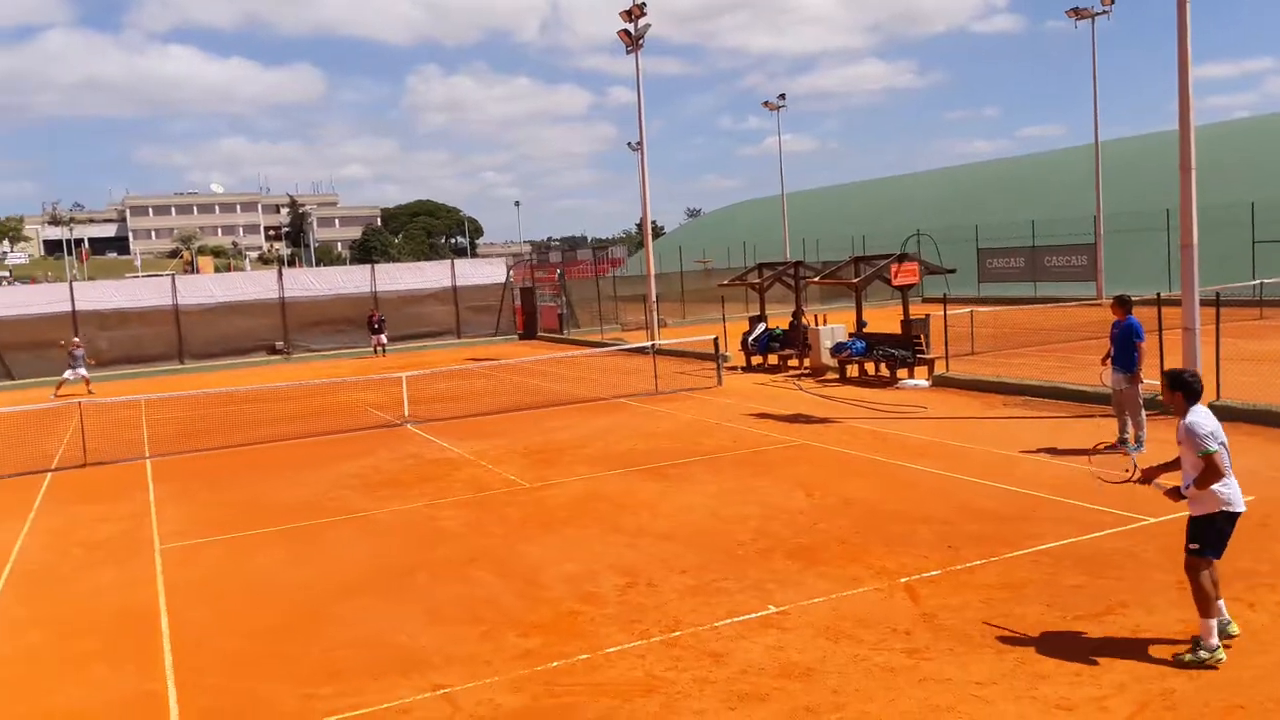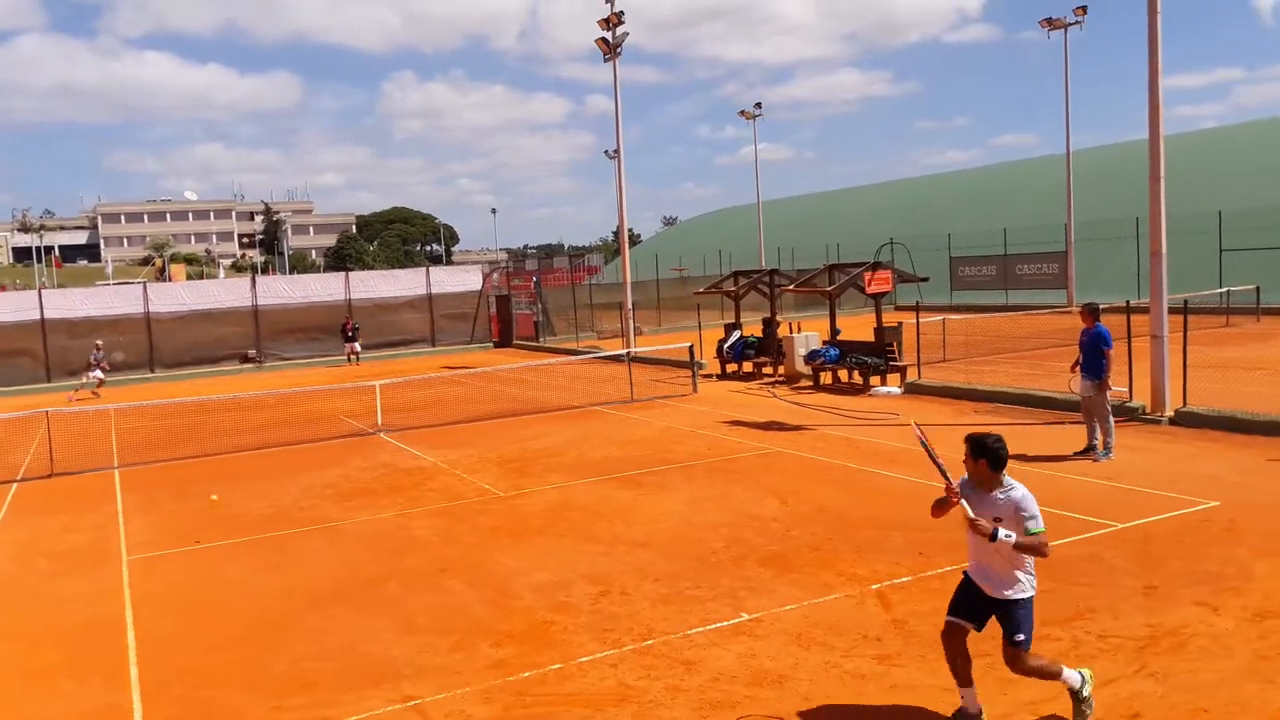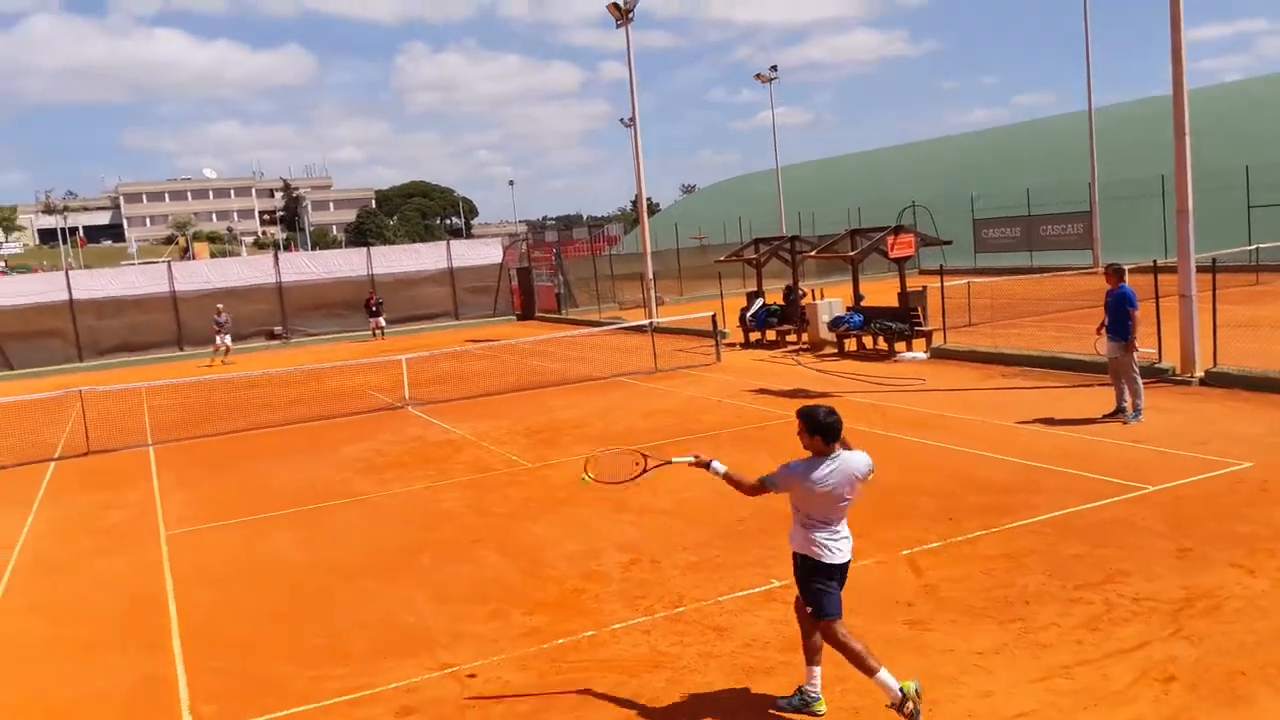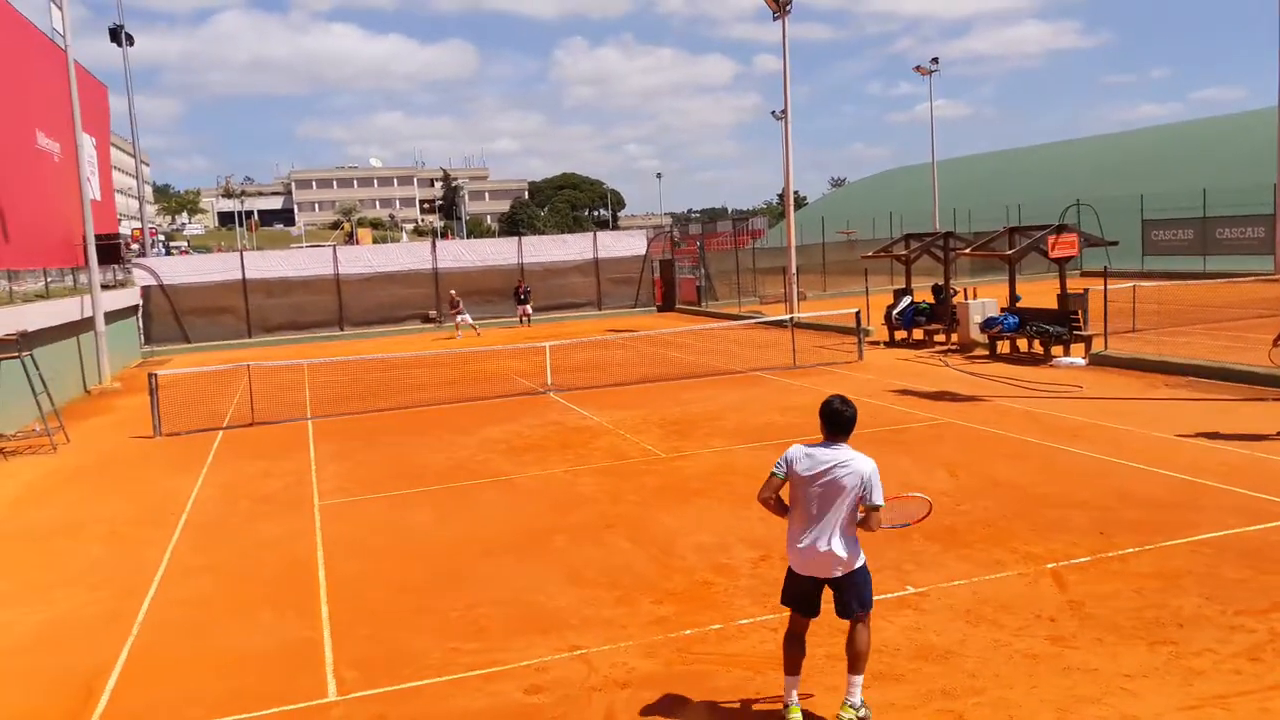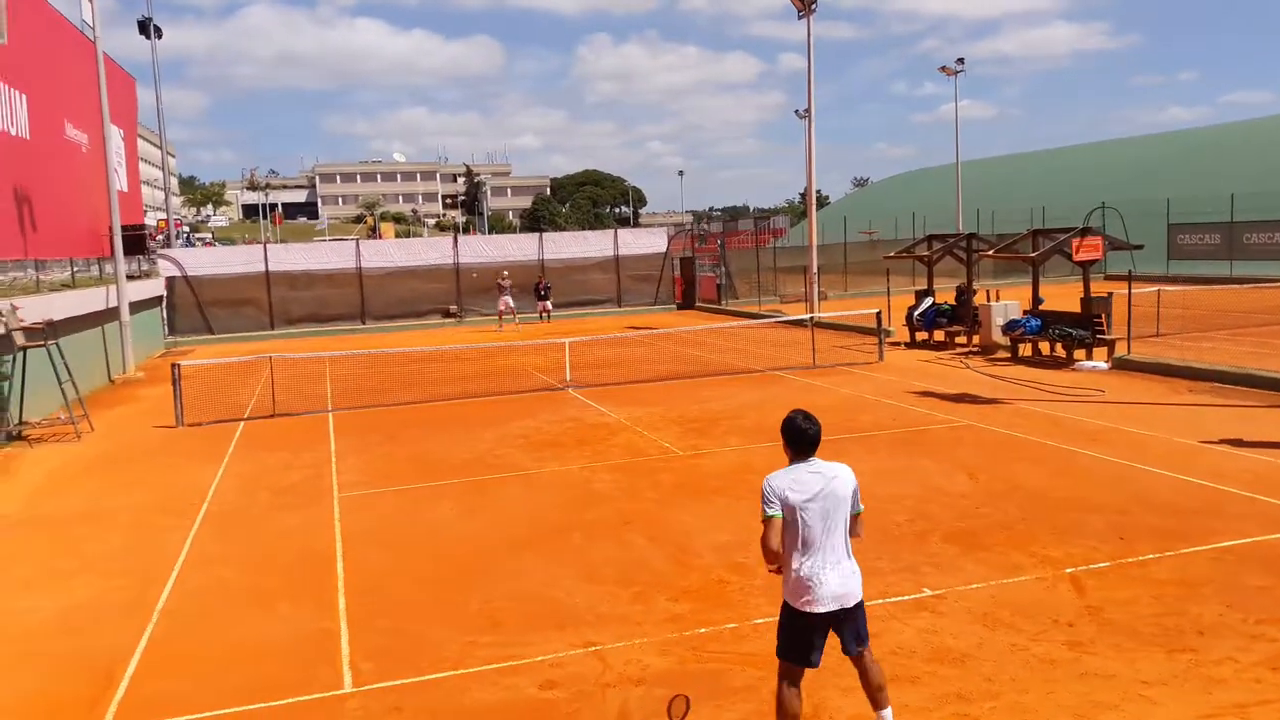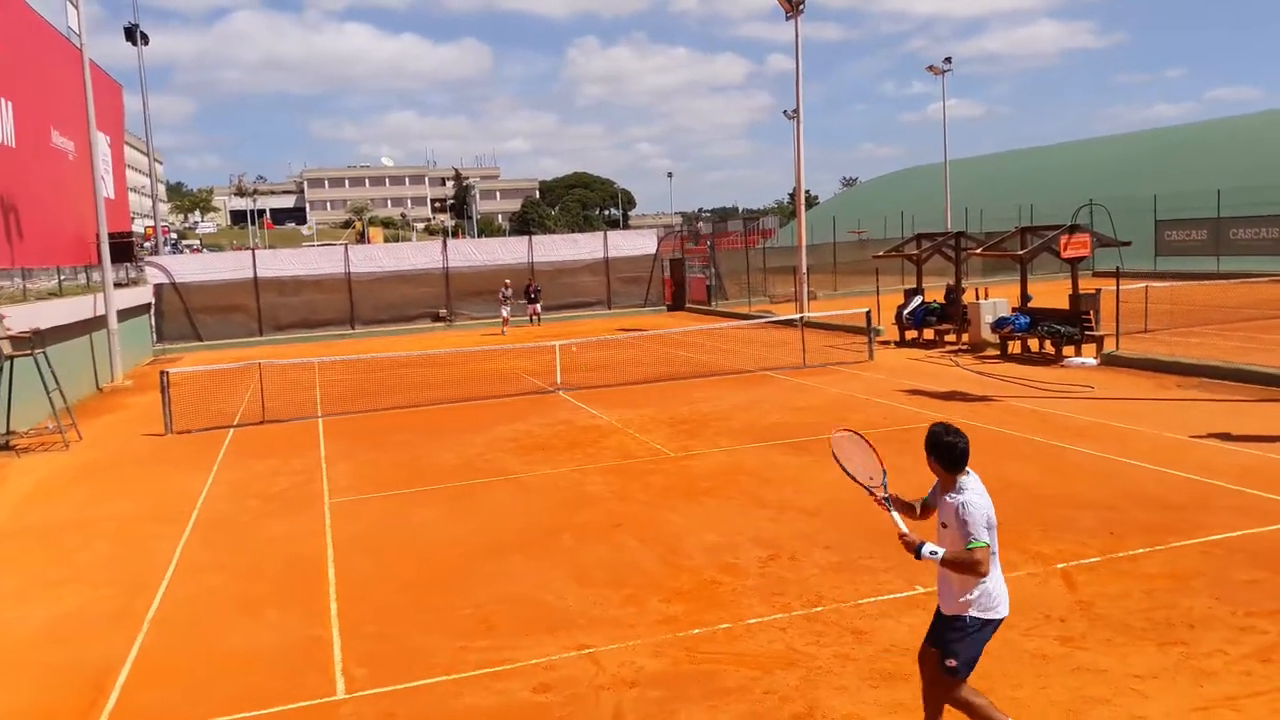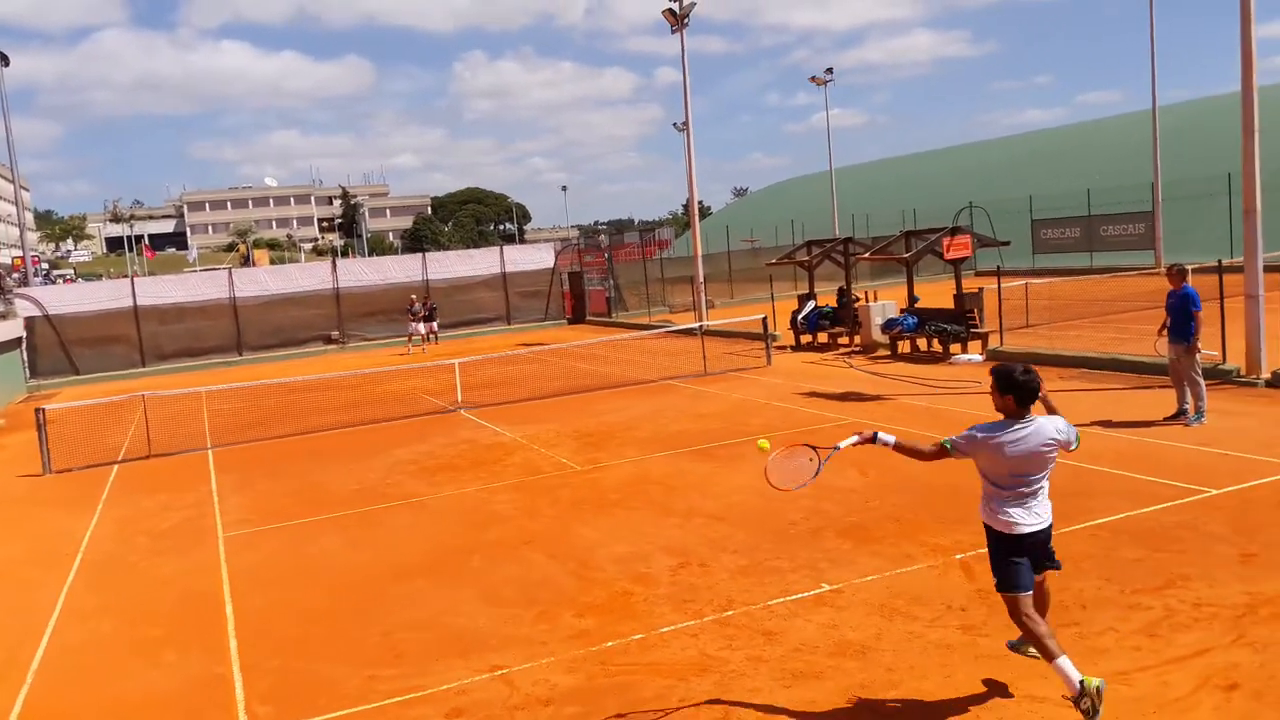
dt=0.7s
person 1, frame 1
left shoulder: (1195, 424)
right shoulder: (1195, 416)
left elbow: (1216, 469)
left wrist: (1183, 491)
right wrist: (1157, 469)
left hip: (1216, 504)
right hip: (1207, 503)
left knee: (1195, 567)
right knee: (1201, 564)
left ankle: (1210, 646)
right ankle: (1221, 622)
person 1, frame 2
left shoulder: (1020, 499)
right shoulder: (969, 484)
left elbow: (1042, 547)
right elbow: (936, 511)
left wrist: (995, 534)
right wrist: (948, 500)
left hip: (1014, 588)
right hip: (978, 577)
left knee: (1018, 661)
right knee: (951, 635)
left ankle: (1077, 682)
person 1, frame 3
left shoulder: (799, 472)
right shoulder: (860, 461)
left elbow: (752, 489)
right elbow: (864, 470)
left wrist: (714, 467)
right wrist: (846, 446)
left hip: (813, 556)
right hip: (837, 552)
left knee: (833, 631)
right knee: (805, 610)
left ankle: (898, 693)
right ankle: (811, 692)
person 1, frame 4
left shoulder: (795, 454)
right shoulder: (865, 467)
left elbow: (765, 497)
right elbow: (873, 524)
left wrist: (795, 515)
right wrist: (855, 519)
left hip: (802, 558)
right hip: (844, 561)
left knee: (797, 625)
right knee: (860, 622)
person 1, frame 5
left shoulder: (776, 483)
right shoulder: (845, 475)
left elbow: (772, 546)
right elbow: (856, 531)
left wrist: (775, 564)
left hip: (805, 596)
right hip: (847, 589)
left knee: (790, 675)
right knee: (862, 656)
person 1, frame 6
left shoulder: (968, 502)
right shoulder: (949, 484)
left elbow: (980, 565)
right elbow: (922, 510)
left wrist: (923, 549)
right wrist: (894, 501)
left hip: (975, 609)
right hip: (959, 601)
left knee: (951, 688)
right knee: (929, 661)
person 1, frame 7
left shoulder: (984, 436)
right shoulder: (1050, 433)
left elbow: (929, 453)
right elbow: (1071, 441)
left wrist: (882, 438)
right wrist: (1048, 403)
left hip: (1009, 529)
right hip: (1040, 521)
left knee: (1023, 610)
right knee: (1038, 580)
left ankle: (1079, 683)
right ankle: (1034, 639)
